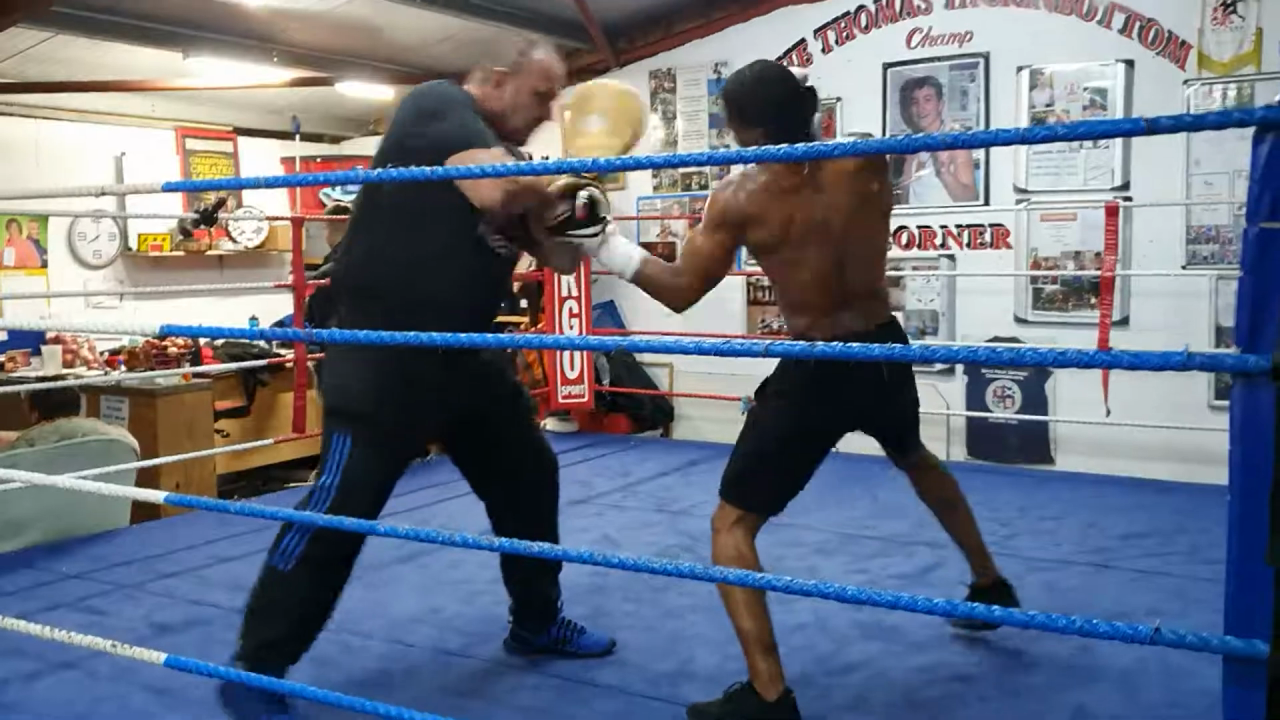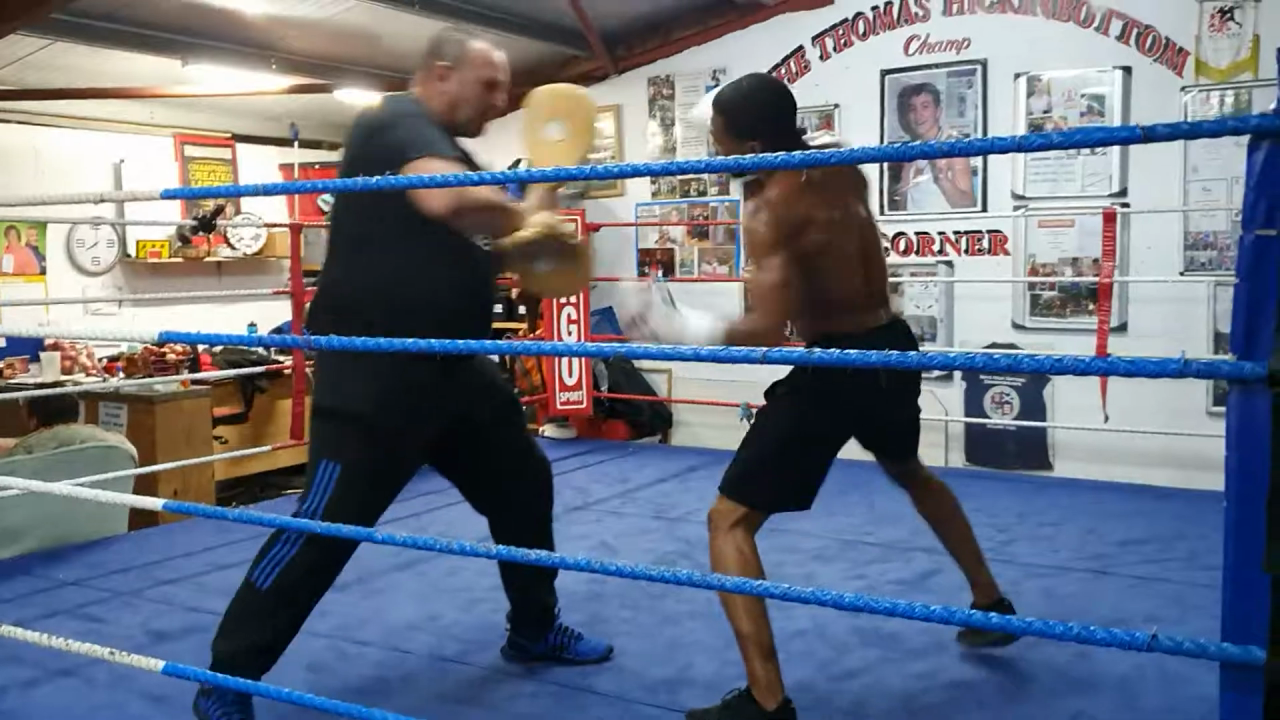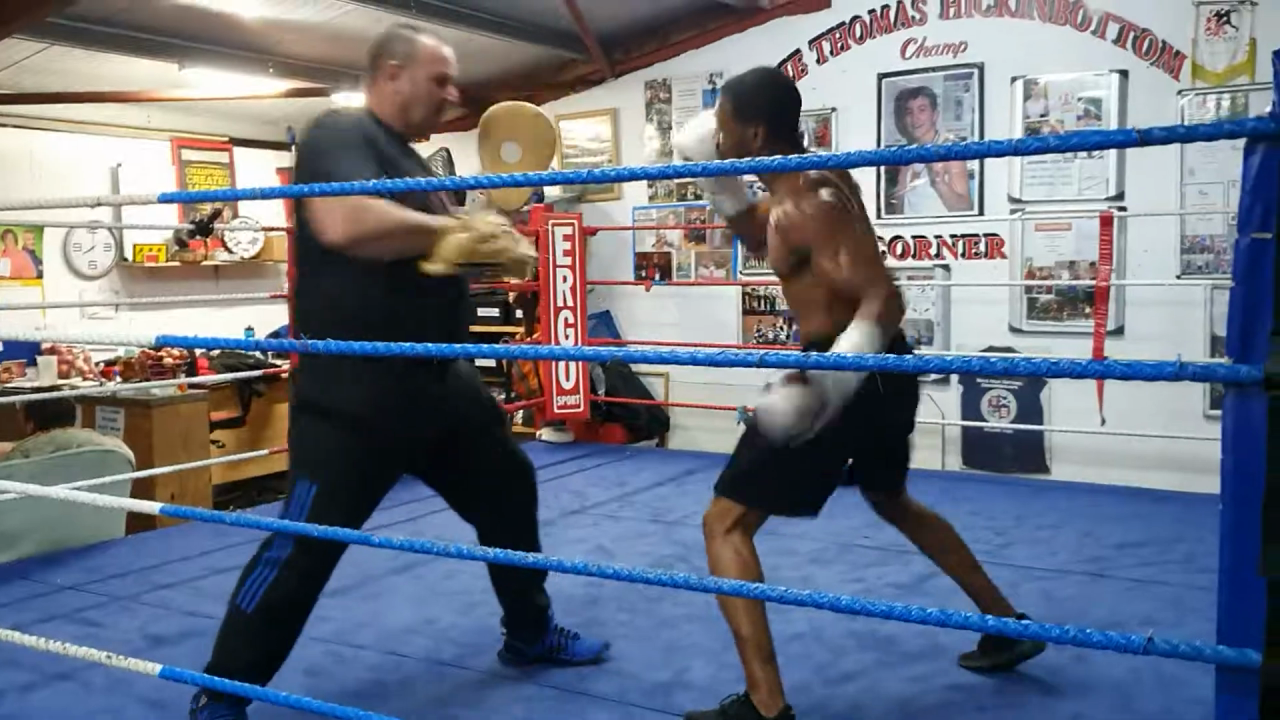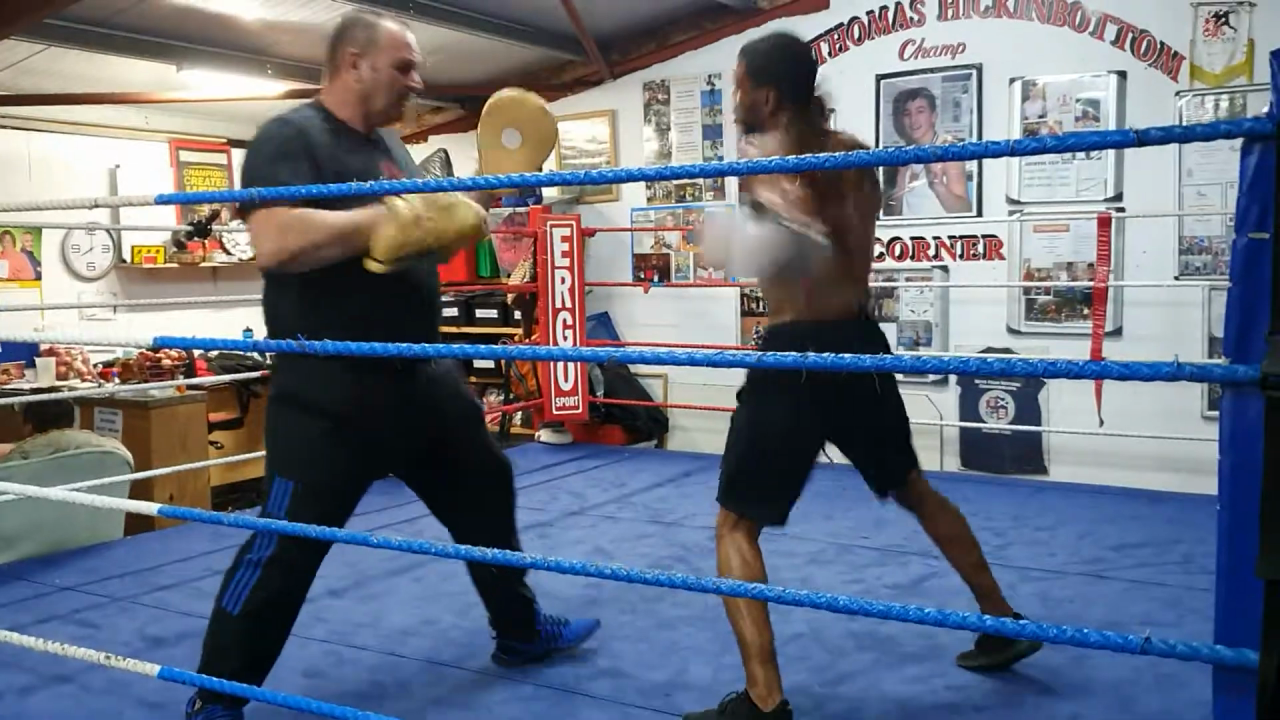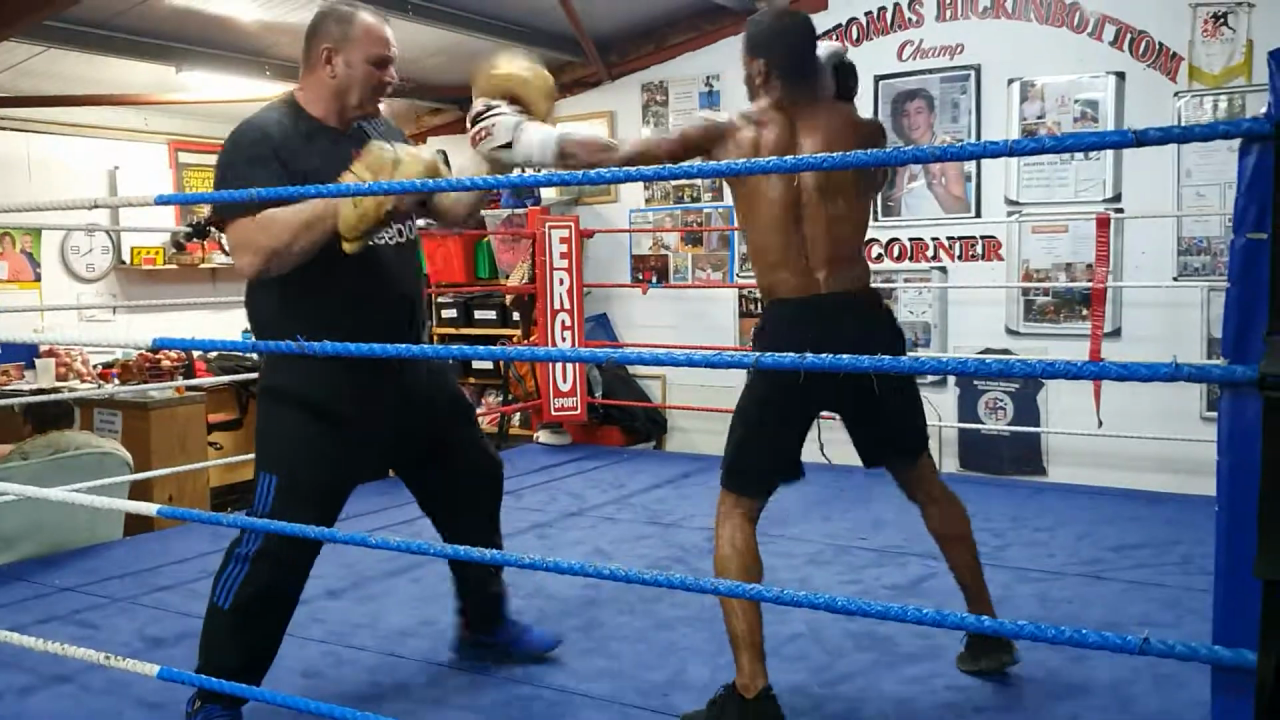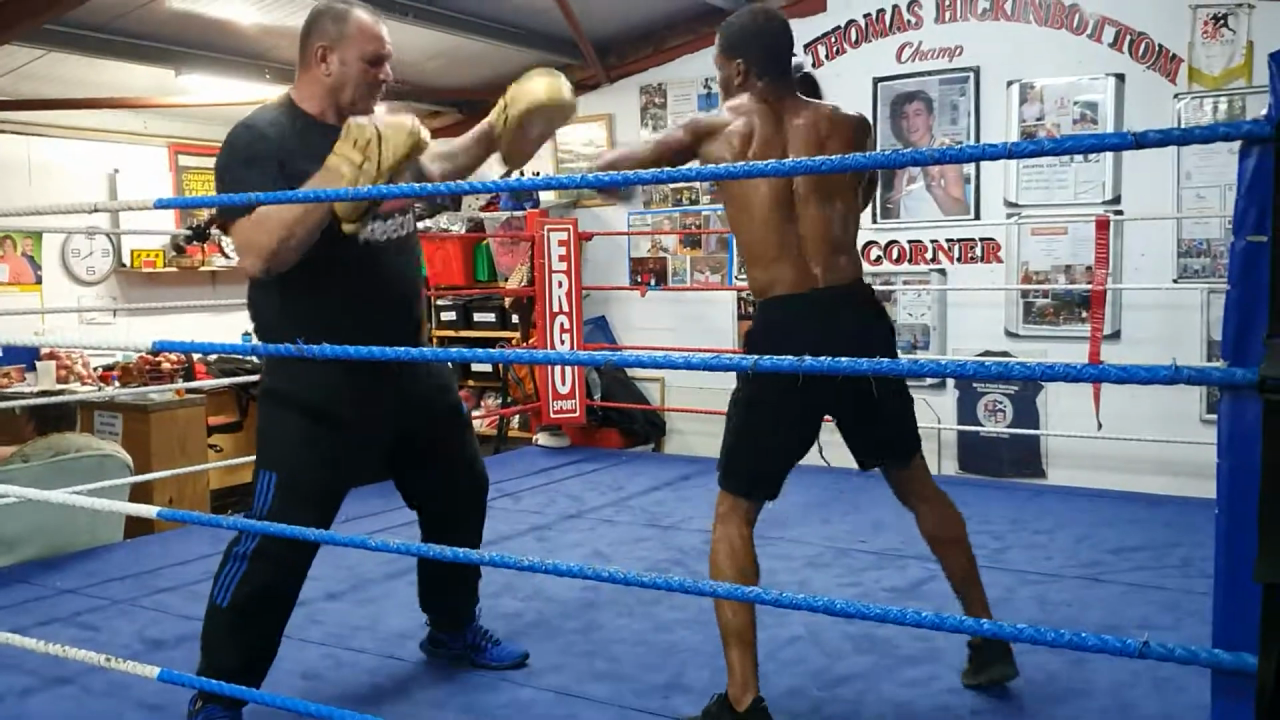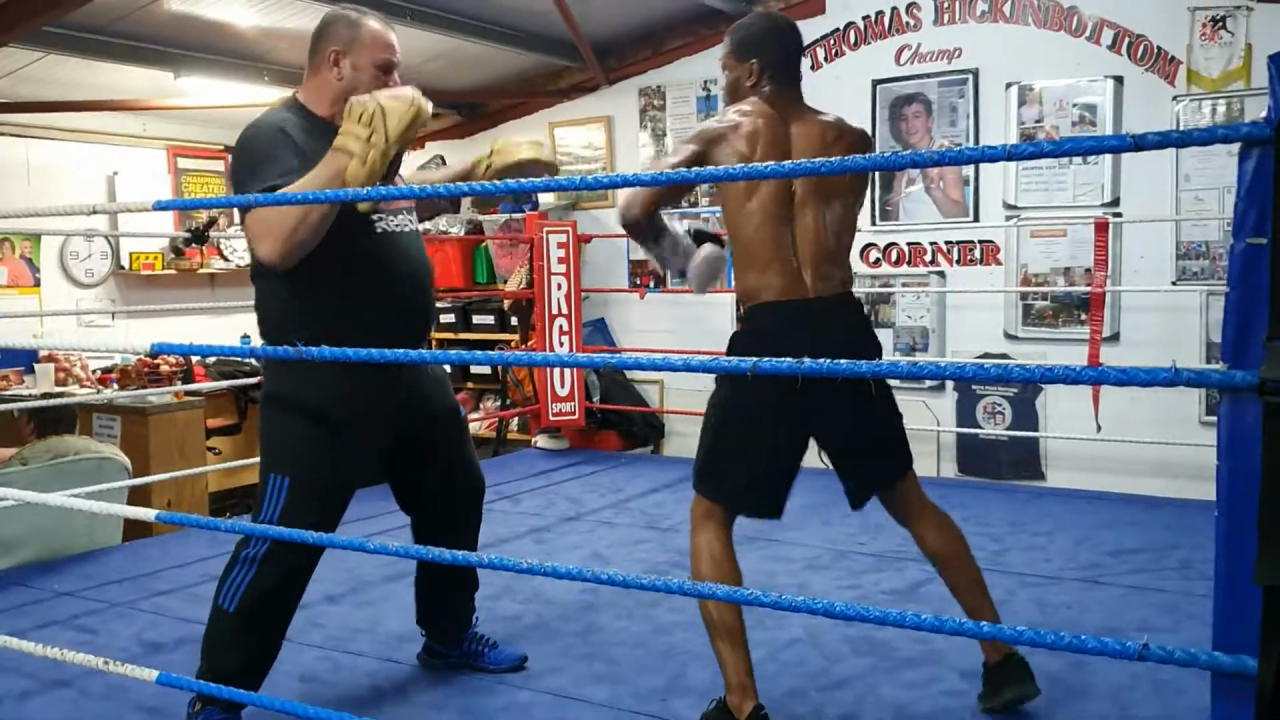
dt=0.1s
person 1, frame 1
left shoulder: (503, 151)
right shoulder: (439, 105)
left elbow: (561, 256)
right elbow: (497, 190)
right wrist: (550, 188)
left hip: (467, 353)
right hip: (385, 351)
left knee: (530, 477)
right knee: (341, 506)
left ankle: (537, 621)
person 1, frame 2
left shoulder: (460, 158)
right shoulder: (402, 122)
right elbow: (444, 198)
left wrist: (543, 204)
right wrist: (517, 212)
left hip: (458, 366)
right hip: (374, 371)
left knee: (525, 486)
right knee: (326, 527)
left ankle: (535, 629)
person 1, frame 3
left shoulder: (413, 162)
right shoulder: (338, 136)
left elbow: (440, 256)
right elbow: (345, 225)
left wrist: (490, 238)
right wrist: (457, 232)
left hip: (435, 375)
right hip: (350, 385)
left knee: (509, 490)
right knee: (309, 540)
left ankle: (530, 632)
person 1, frame 4
left shoulder: (390, 150)
right shoulder: (291, 137)
left elbow: (431, 244)
right elbow: (275, 242)
left wrist: (474, 211)
right wrist: (397, 218)
left hip: (414, 373)
right hip: (324, 385)
left knee: (484, 487)
right knee: (288, 542)
left ankle: (520, 628)
person 1, frame 5
left shoulder: (379, 135)
right shoulder: (263, 139)
left elbow: (449, 210)
right elbow: (254, 251)
right wrist: (352, 202)
left hip: (407, 366)
right hip: (315, 383)
left knee: (475, 481)
right knee: (276, 541)
left ankle: (485, 626)
person 1, frame 6
left shoulder: (370, 127)
right shoulder: (261, 140)
left elbow: (427, 176)
right elbow: (261, 252)
left wrist: (499, 127)
right wrist: (347, 174)
left hip: (406, 366)
right hip: (316, 380)
left knee: (459, 493)
right knee: (278, 537)
left ankle: (452, 629)
person 1, frame 7
left shoulder: (369, 127)
right shoulder: (273, 137)
right elbow: (275, 242)
left wrist: (478, 170)
right wrist: (353, 155)
left hip: (407, 369)
right hip: (321, 382)
left knee: (455, 498)
right knee: (282, 541)
left ankle: (448, 636)
person 2, frame 1
left shoulder: (749, 195)
right shoulder: (868, 166)
left elbow: (682, 290)
left wrist: (609, 247)
left hip: (822, 375)
right hip: (886, 353)
left knee: (733, 524)
right knee: (913, 459)
right ankle: (990, 585)
person 2, frame 2
left shoulder: (781, 204)
right shoulder: (838, 169)
left elbow: (762, 330)
left wrist: (668, 320)
left hip: (838, 369)
right hip: (890, 353)
left knee: (728, 522)
right knee: (910, 474)
right ankle: (990, 605)
person 2, frame 3
left shoulder: (809, 203)
right shoulder: (810, 181)
left elbow: (882, 303)
right elbow: (765, 245)
left wrist: (826, 386)
right wrist: (724, 189)
left hip: (845, 375)
right hip: (881, 370)
left knee: (724, 523)
right knee: (893, 503)
right ankle: (1007, 626)
person 2, frame 4
left shoulder: (774, 158)
right shoulder: (849, 155)
left elbow: (796, 240)
left hip: (796, 357)
right hip: (855, 344)
left knee: (734, 527)
right knee: (911, 492)
right ankle: (1003, 625)
person 2, frame 5
left shoulder: (735, 132)
right shoulder: (864, 132)
left elbow: (611, 159)
left wrist: (522, 135)
left hip: (794, 337)
right hip: (867, 326)
left knee: (738, 511)
right knee: (923, 484)
right ankle: (988, 630)
person 2, frame 6
left shoulder: (715, 128)
right shoulder: (852, 131)
left elbow: (612, 169)
left hip: (785, 332)
right hip: (856, 318)
left knee: (733, 515)
right knee: (913, 483)
right ankle: (986, 641)
person 2, frame 7
left shoulder: (721, 136)
right shoulder: (851, 141)
left elbow: (635, 211)
left wrist: (677, 250)
left hip: (768, 345)
right hip: (842, 332)
left knee: (710, 519)
right knee: (909, 502)
right ankle: (1003, 661)
